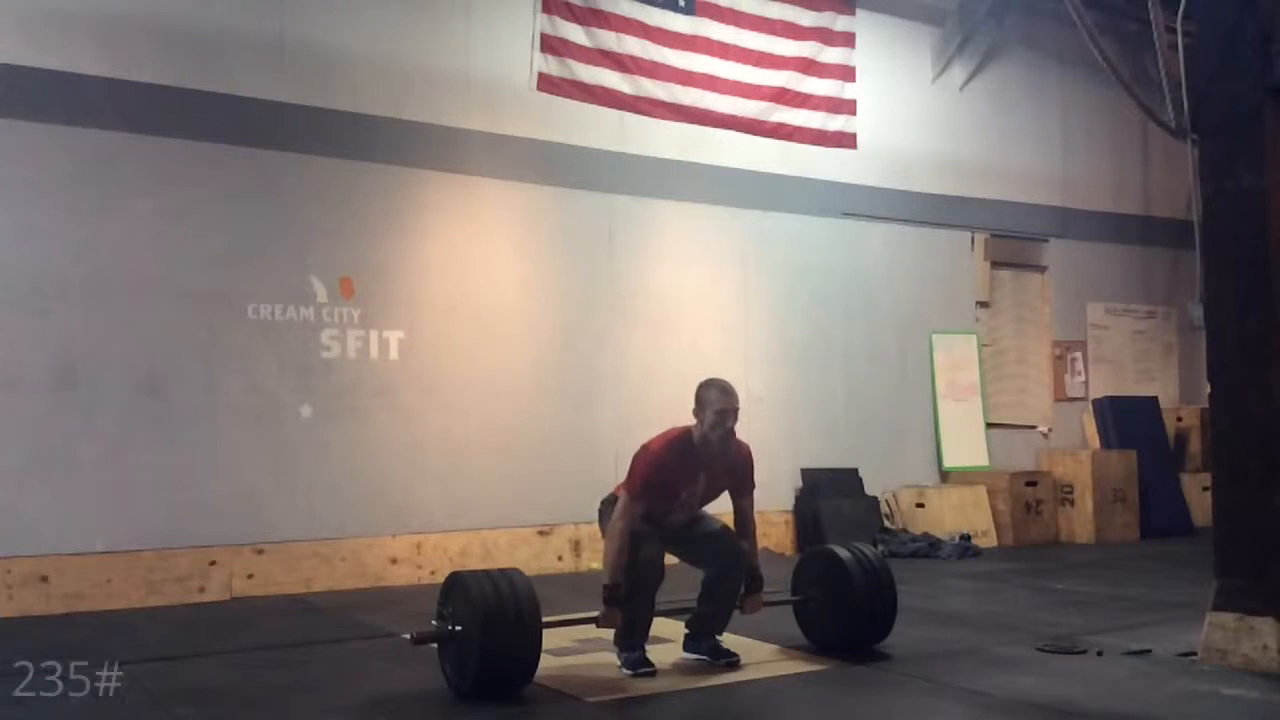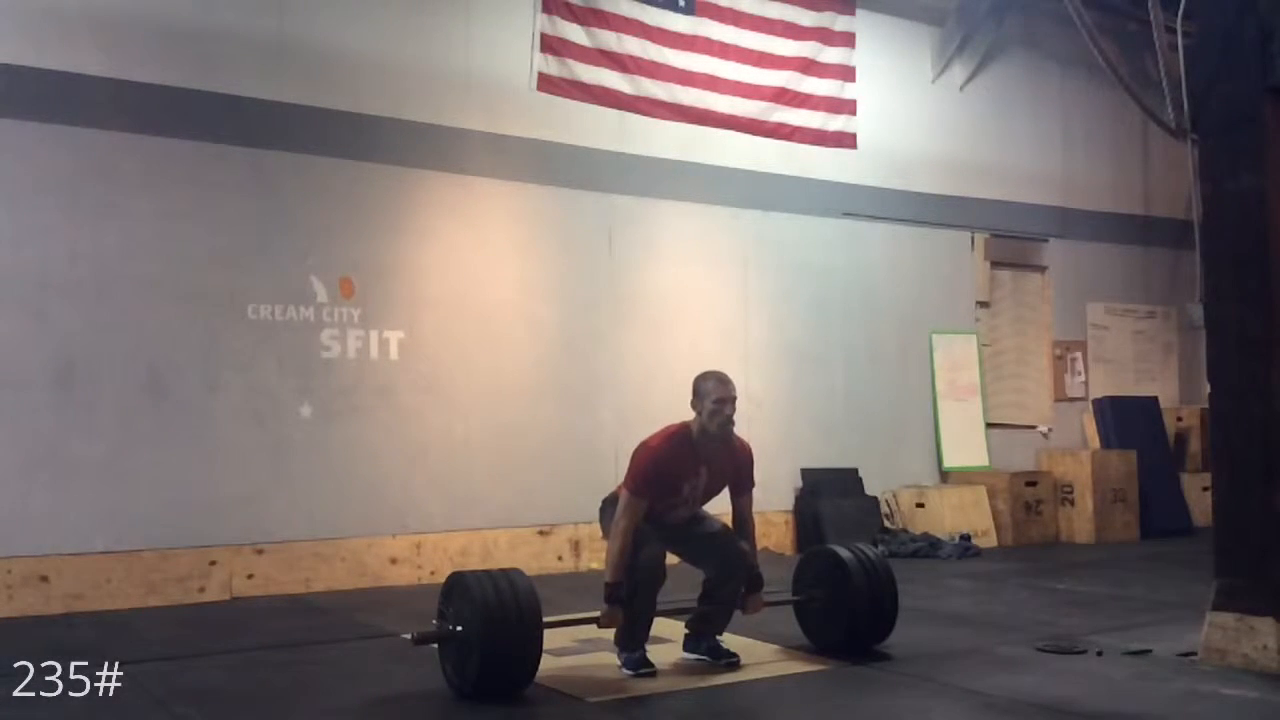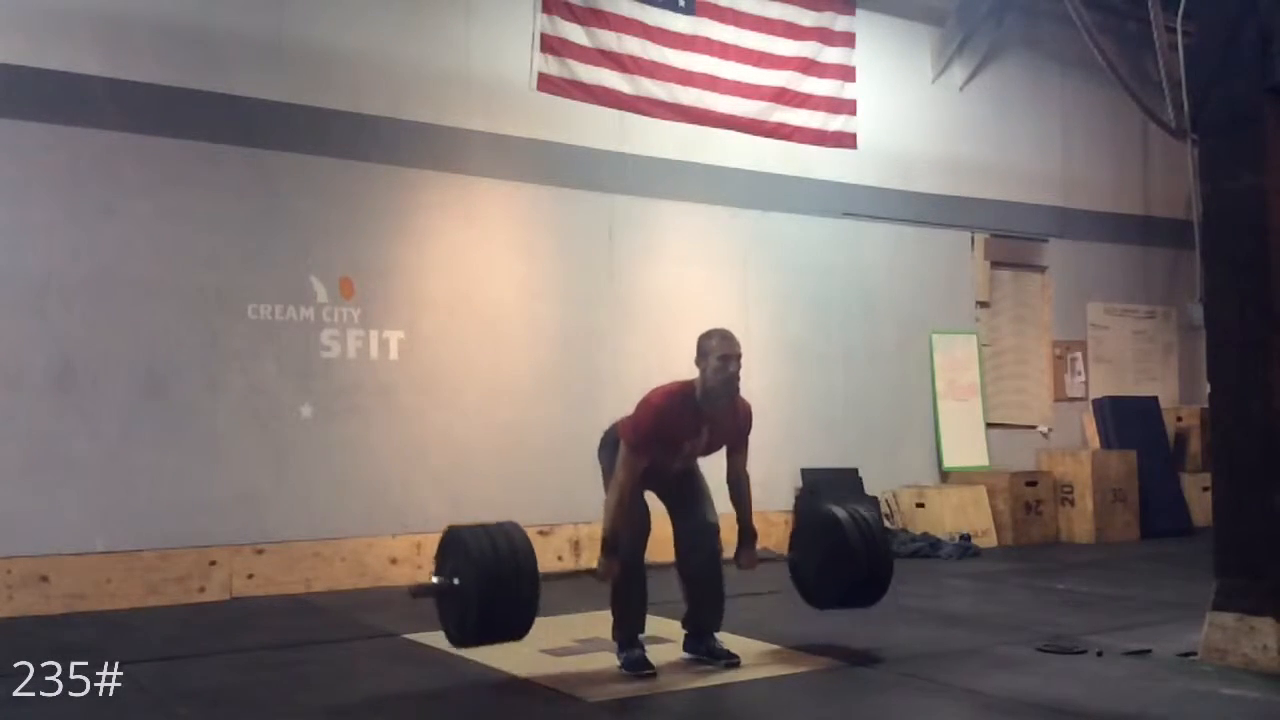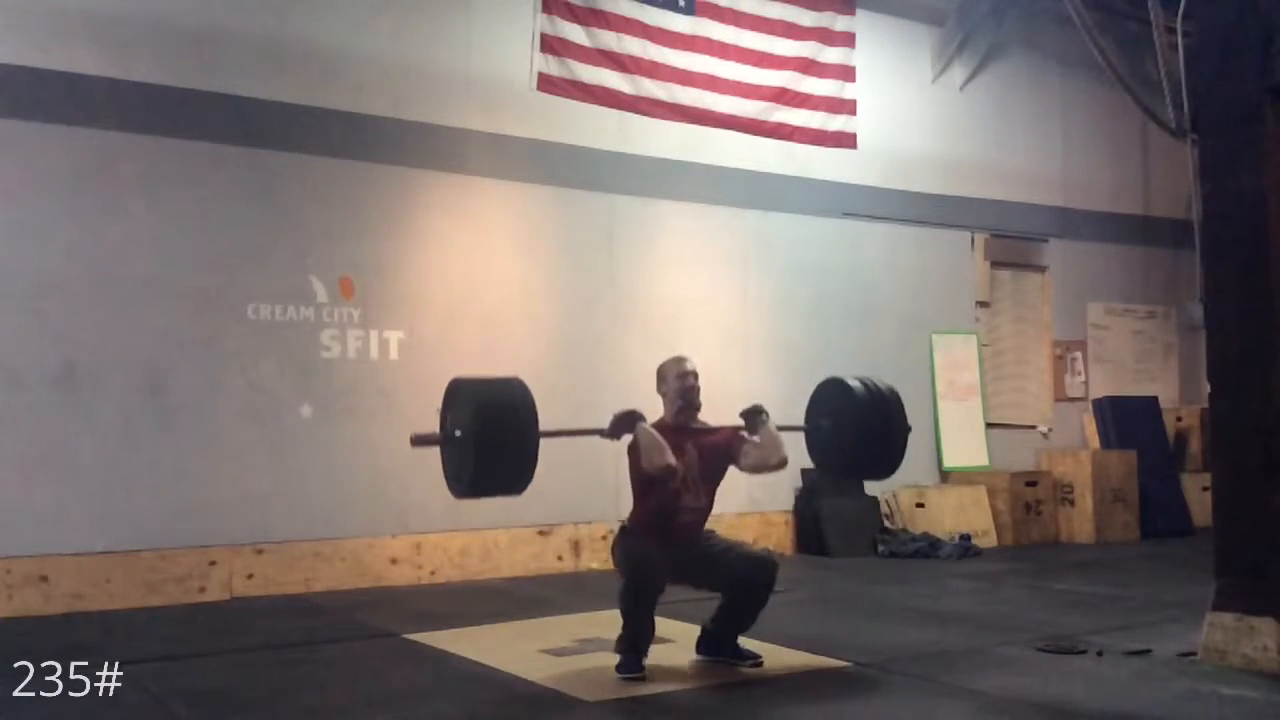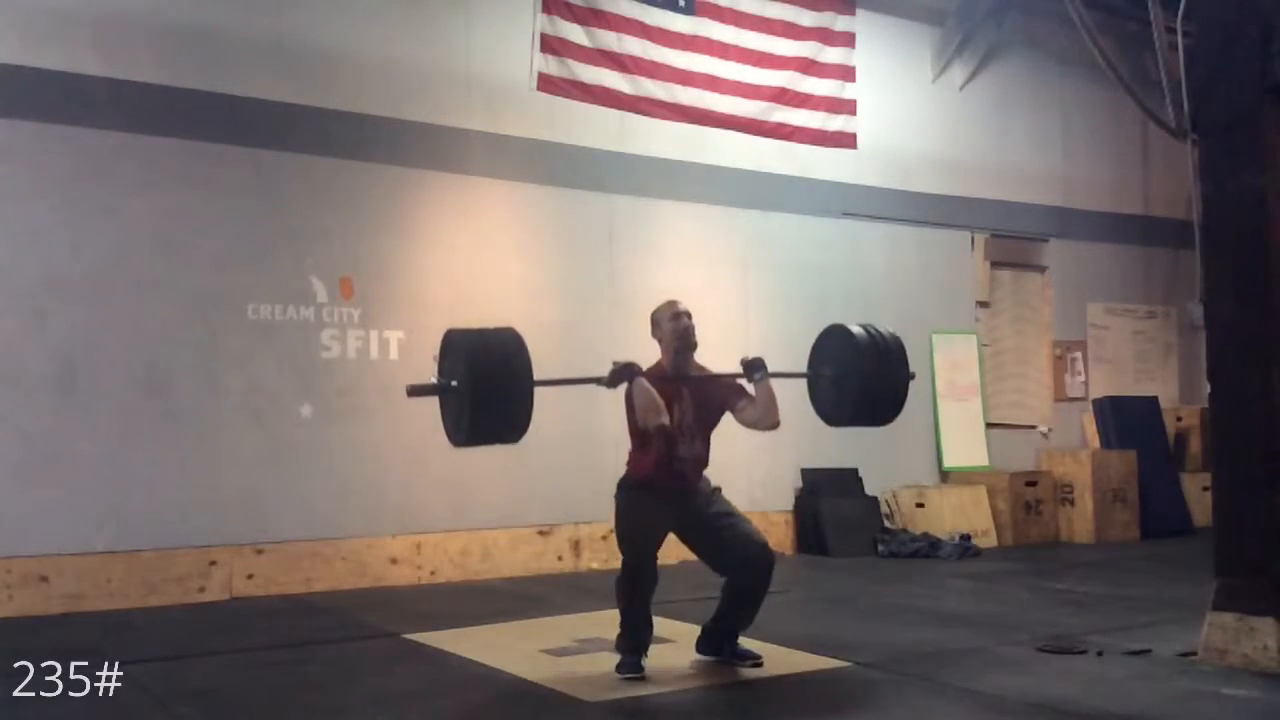
dt=1s
person 1, frame 1
left shoulder: (739, 456)
right shoulder: (659, 453)
left elbow: (745, 519)
right elbow: (621, 524)
left wrist: (754, 583)
right wrist: (611, 598)
left hip: (681, 517)
right hip: (630, 514)
left knee: (732, 554)
right knee: (646, 559)
left ankle: (702, 638)
right ankle: (630, 647)
person 1, frame 2
left shoulder: (739, 453)
right shoulder: (659, 450)
left elbow: (743, 519)
right elbow: (624, 524)
left wrist: (753, 583)
right wrist: (612, 597)
left hip: (682, 516)
right hip: (630, 513)
left knee: (734, 556)
right knee: (648, 560)
left ankle: (702, 638)
right ankle: (630, 648)
person 1, frame 3
left shoulder: (739, 412)
right shoulder: (663, 404)
left elbow: (737, 474)
right elbow: (625, 479)
left wrist: (747, 536)
right wrist: (609, 550)
left hip: (677, 462)
right hip: (624, 452)
left knee: (705, 539)
right knee: (632, 542)
left ankle: (701, 638)
right ankle: (629, 646)
person 1, frame 4
left shoulder: (720, 439)
right shoulder: (649, 438)
left elbow: (775, 459)
right elbow: (667, 466)
left wrist: (760, 423)
right wrist: (636, 427)
left hip: (694, 541)
right hip: (646, 539)
left knee: (761, 568)
right knee: (644, 567)
left ankle: (718, 641)
right ankle: (632, 649)
person 1, frame 5
left shoulder: (716, 384)
right shoulder: (647, 381)
left elbow: (768, 419)
right elbow: (658, 424)
left wrist: (759, 376)
right wrist: (634, 378)
left hip: (694, 489)
right hip: (644, 491)
left knee: (754, 555)
right knee: (639, 562)
left ankle: (719, 640)
right ankle: (632, 649)
